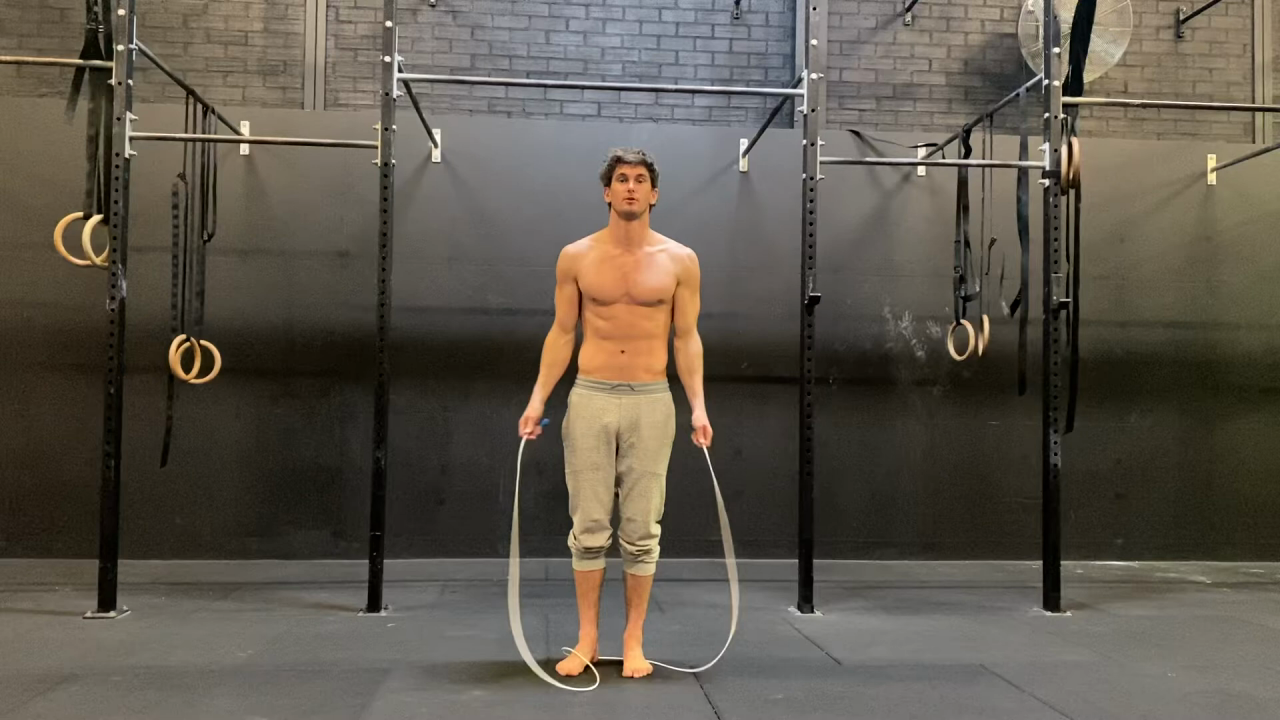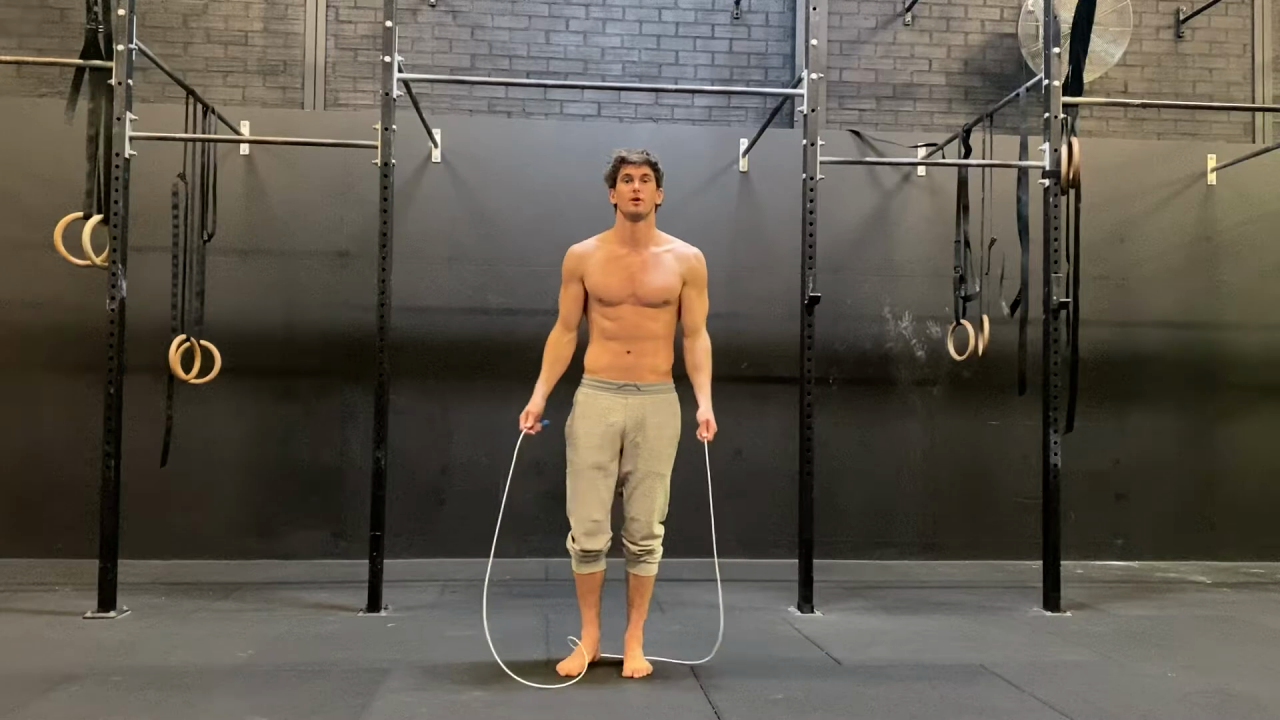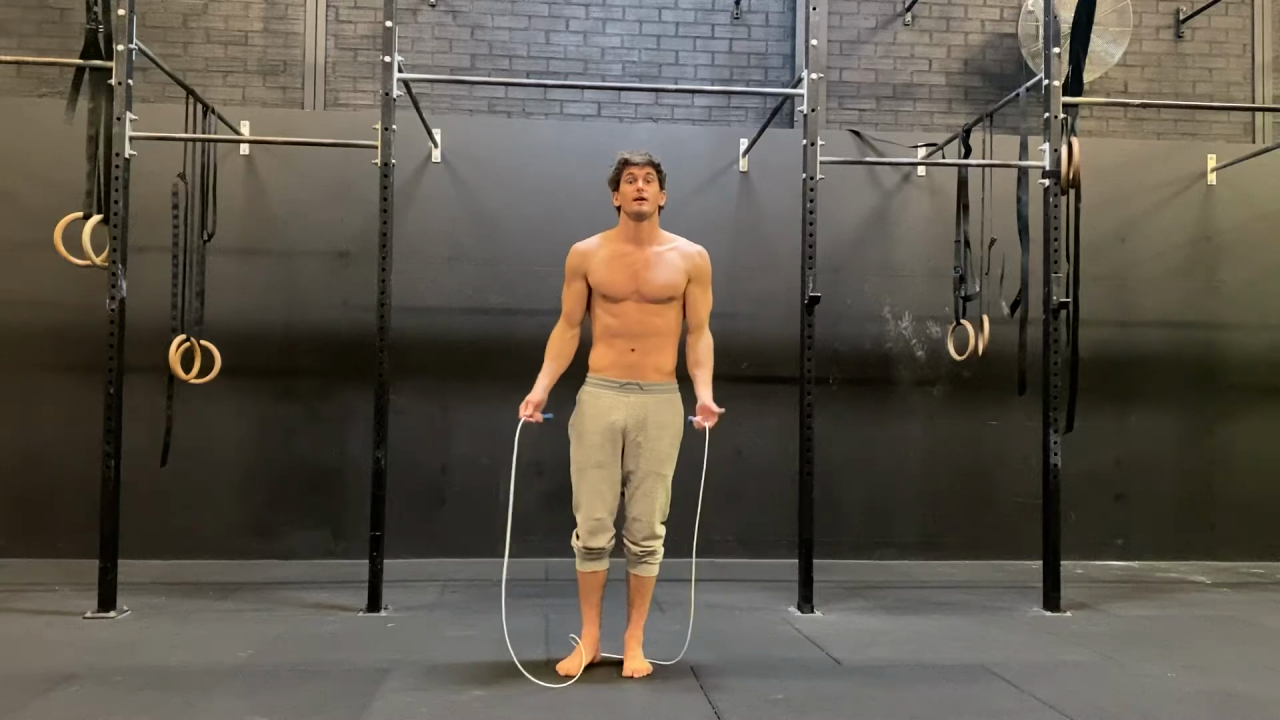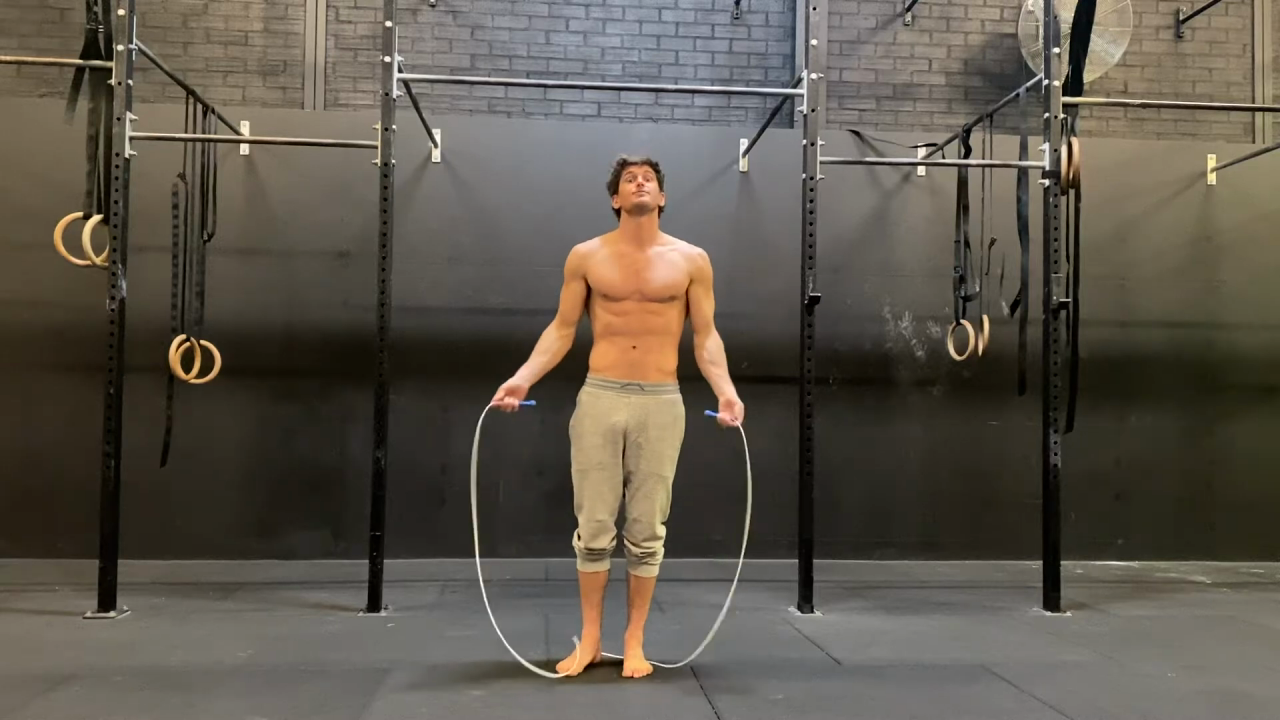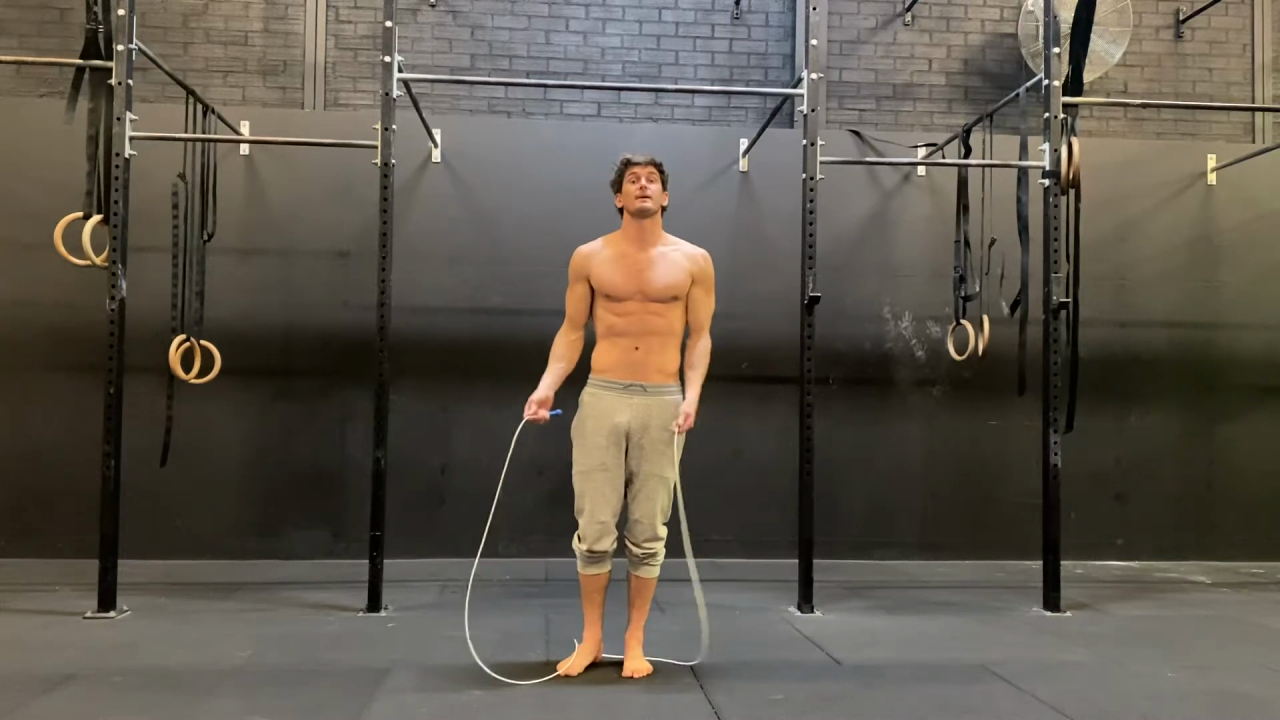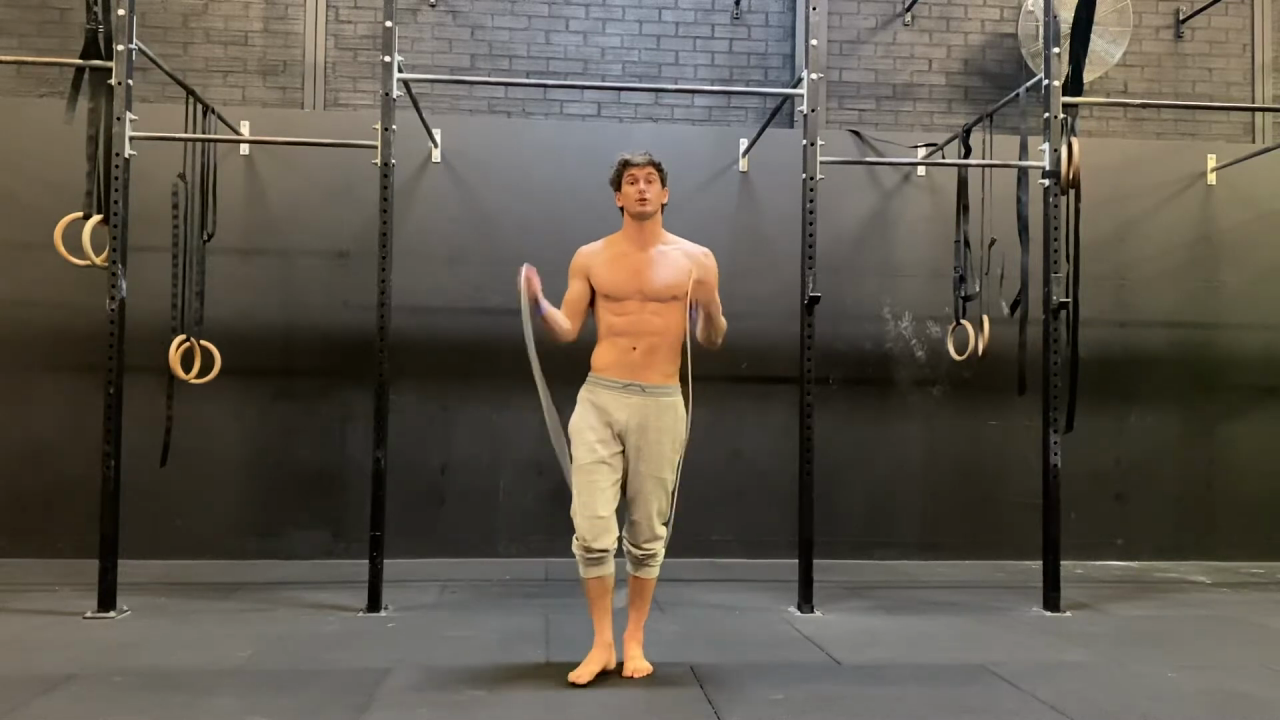
dt=0.4s
person 1, frame 1
left shoulder: (679, 260)
right shoulder: (576, 257)
left elbow: (686, 337)
right elbow: (561, 333)
left wrist: (698, 405)
right wrist: (538, 398)
left hip: (650, 401)
right hip: (590, 399)
left knee: (641, 529)
right knee: (589, 525)
left ankle: (633, 641)
right ankle: (587, 639)
person 1, frame 2
left shoulder: (686, 260)
right shoulder: (582, 256)
left elbow: (695, 336)
right elbow: (565, 331)
left wrist: (704, 401)
right wrist: (540, 394)
left hip: (657, 403)
right hip: (595, 399)
left knee: (644, 531)
right knee: (587, 527)
left ankle: (634, 642)
right ankle: (588, 639)
person 1, frame 3
left shoulder: (690, 258)
right shoulder: (586, 254)
left elbow: (699, 332)
right elbow: (567, 327)
left wrist: (703, 392)
right wrist: (541, 387)
left hip: (660, 402)
right hip: (599, 398)
left knee: (646, 529)
right knee: (592, 525)
left ankle: (634, 641)
right ankle: (589, 637)
person 1, frame 4
left shoulder: (690, 260)
right shoulder: (585, 256)
left elbow: (706, 334)
right elbow: (562, 328)
left wrist: (725, 388)
right wrist: (522, 378)
left hip: (660, 403)
right hip: (599, 399)
left knee: (646, 530)
right knee: (594, 526)
left ankle: (634, 641)
right ankle: (589, 639)
person 1, frame 5
left shoulder: (693, 260)
right shoulder: (588, 257)
left elbow: (699, 337)
right elbow: (572, 331)
left wrist: (693, 395)
right wrist: (547, 386)
left hip: (662, 404)
right hip: (601, 400)
left knee: (647, 532)
right knee: (593, 527)
left ankle: (634, 642)
right ankle: (591, 637)
person 1, frame 6
left shoulder: (694, 257)
right shoulder: (590, 256)
left elbow: (711, 339)
right elbow: (567, 328)
left wrist: (712, 309)
right wrist: (538, 302)
left hip: (660, 404)
right hip: (599, 399)
left knee: (647, 532)
right knee: (592, 527)
left ankle: (634, 640)
right ankle: (602, 644)
